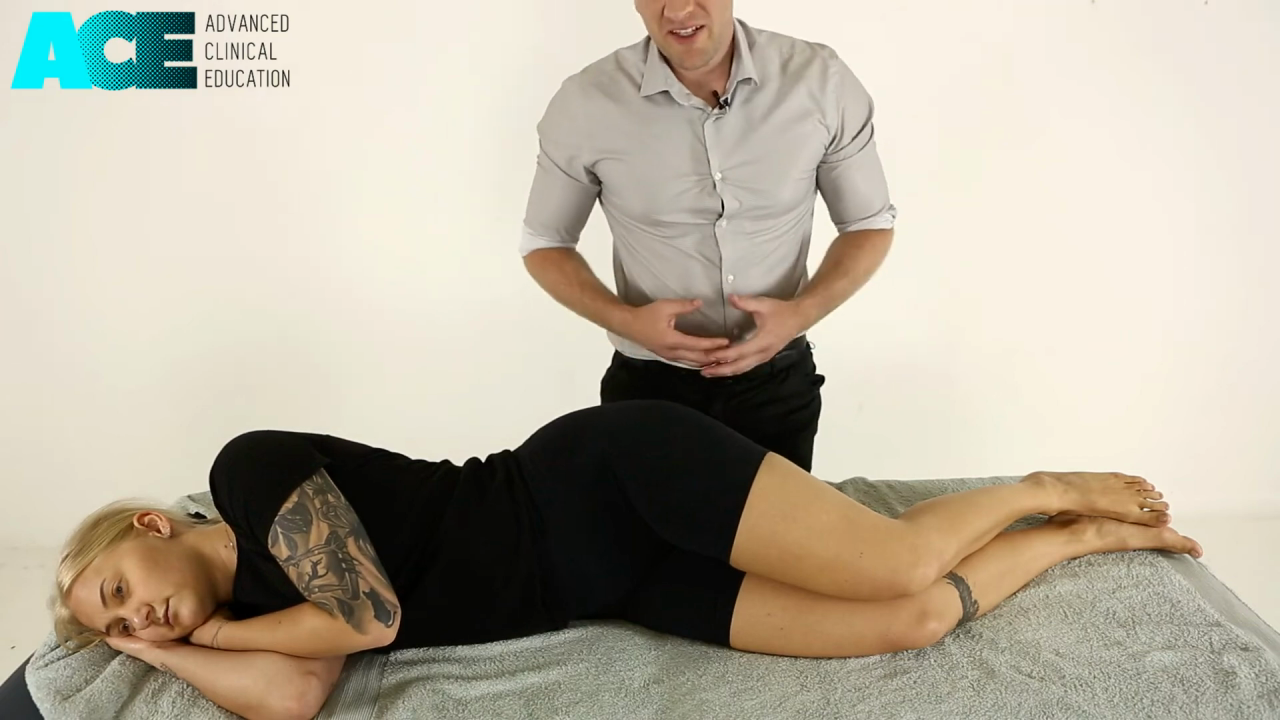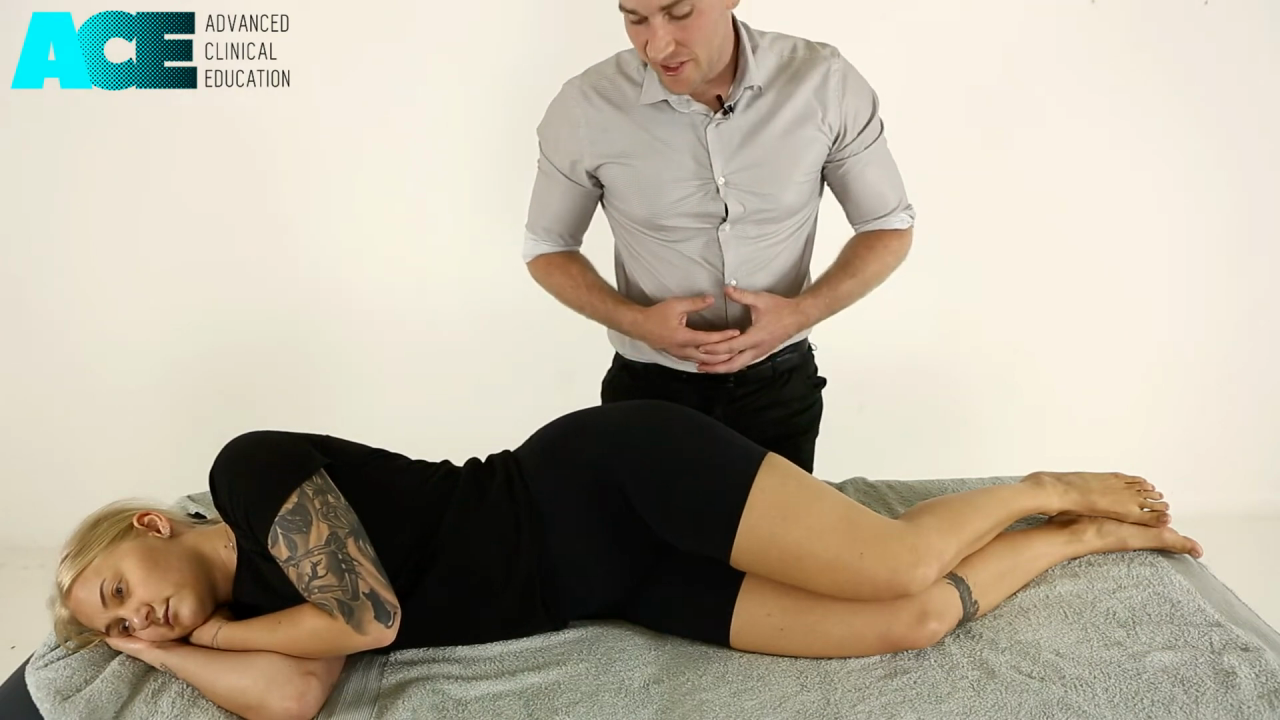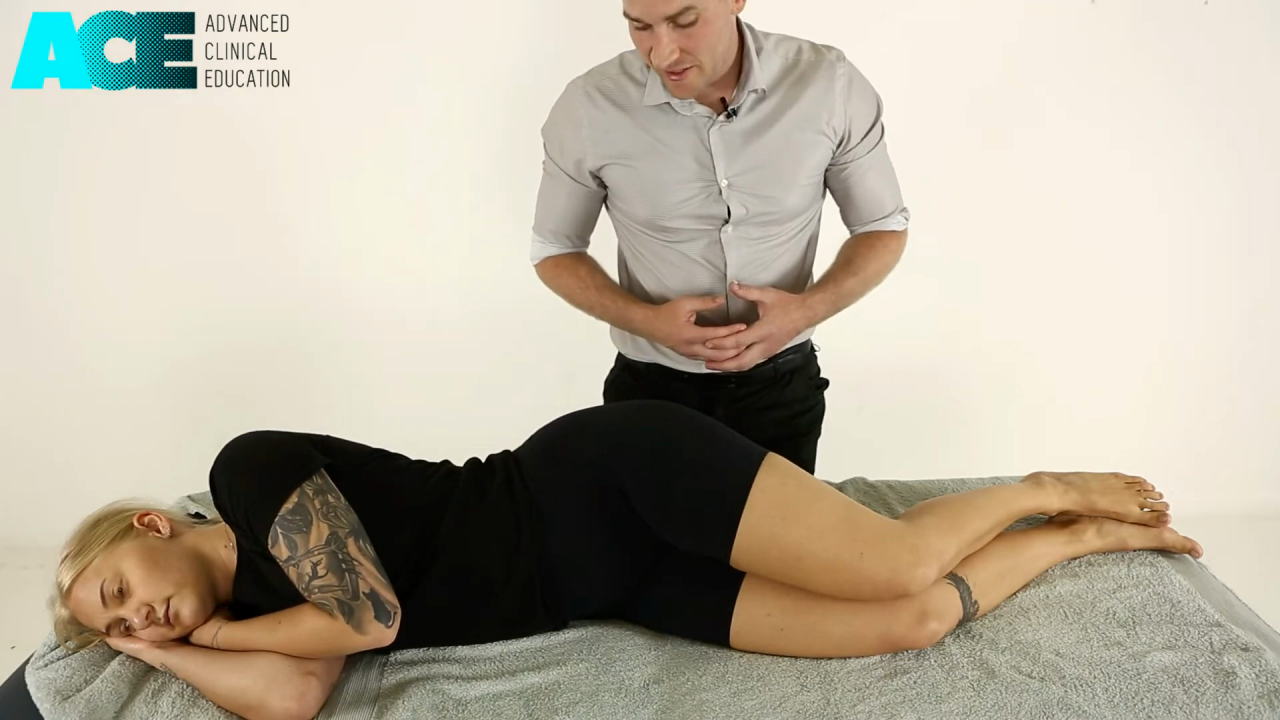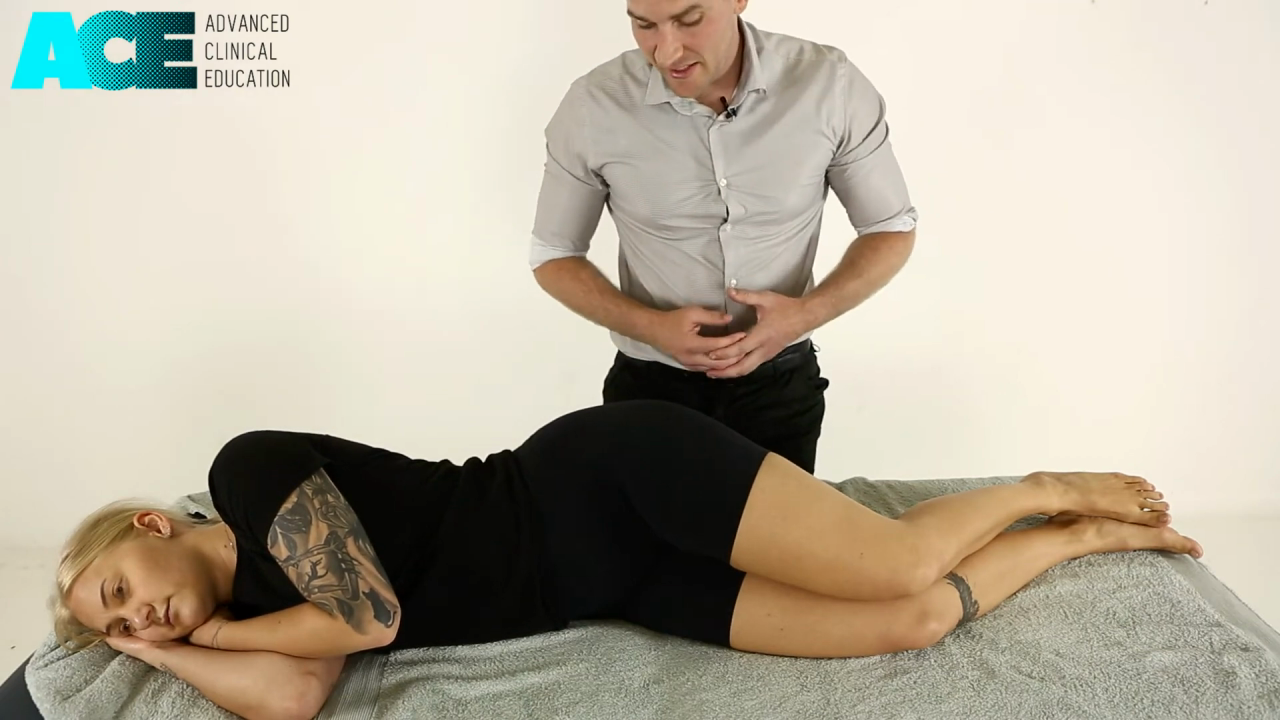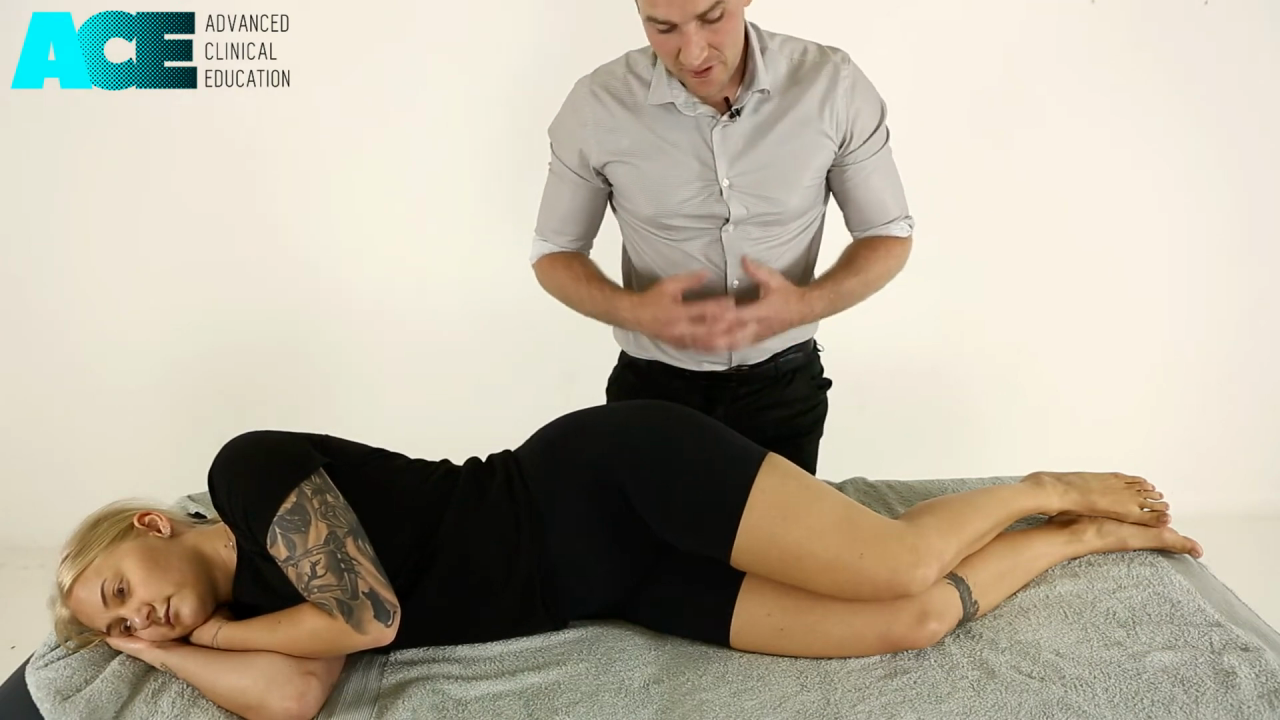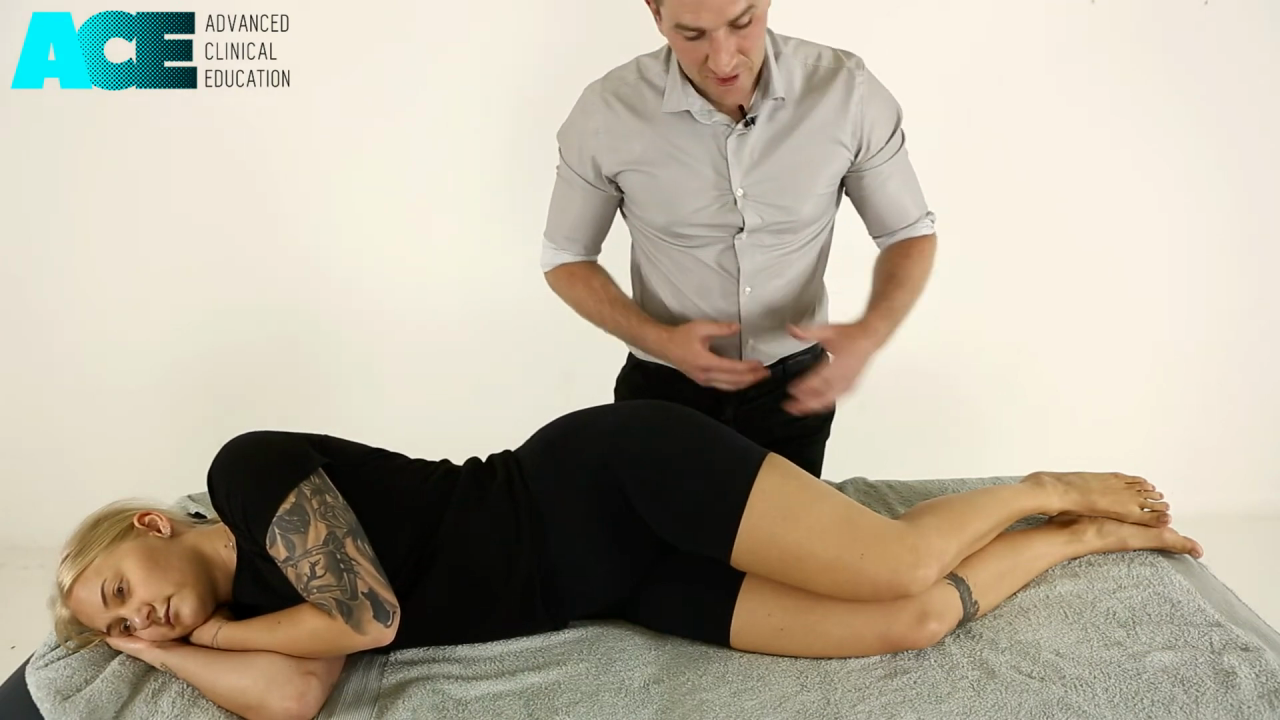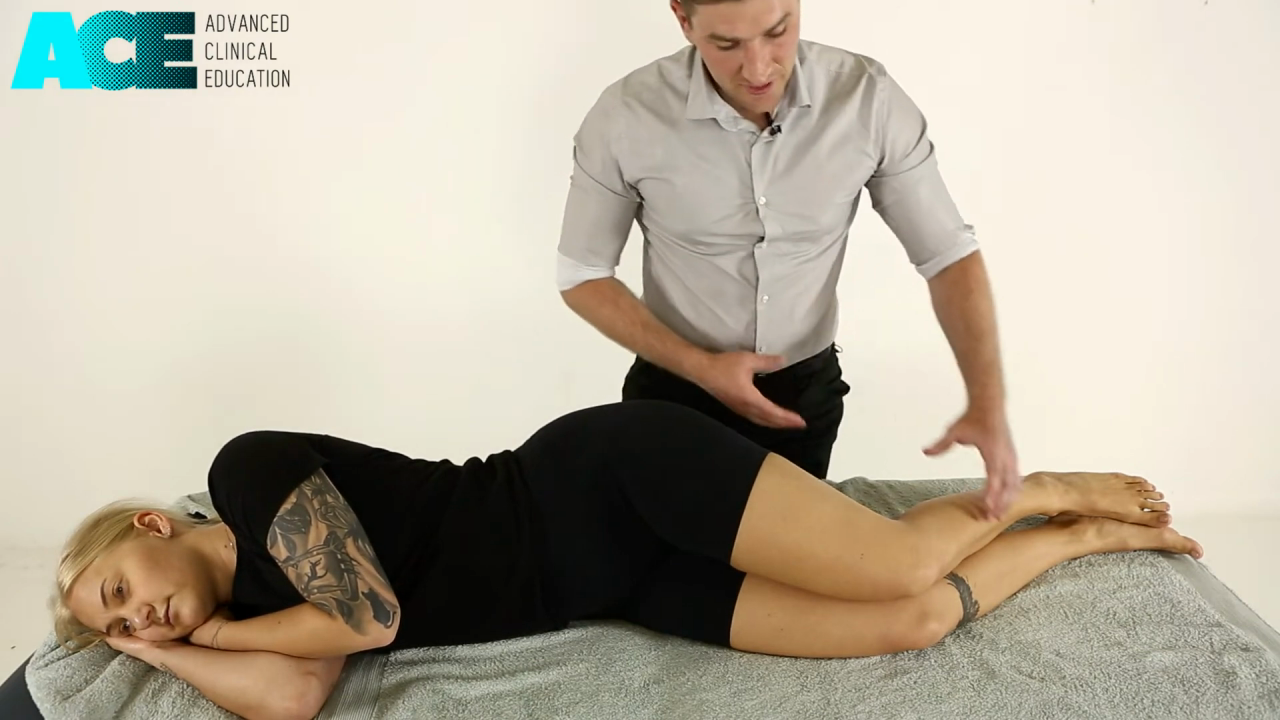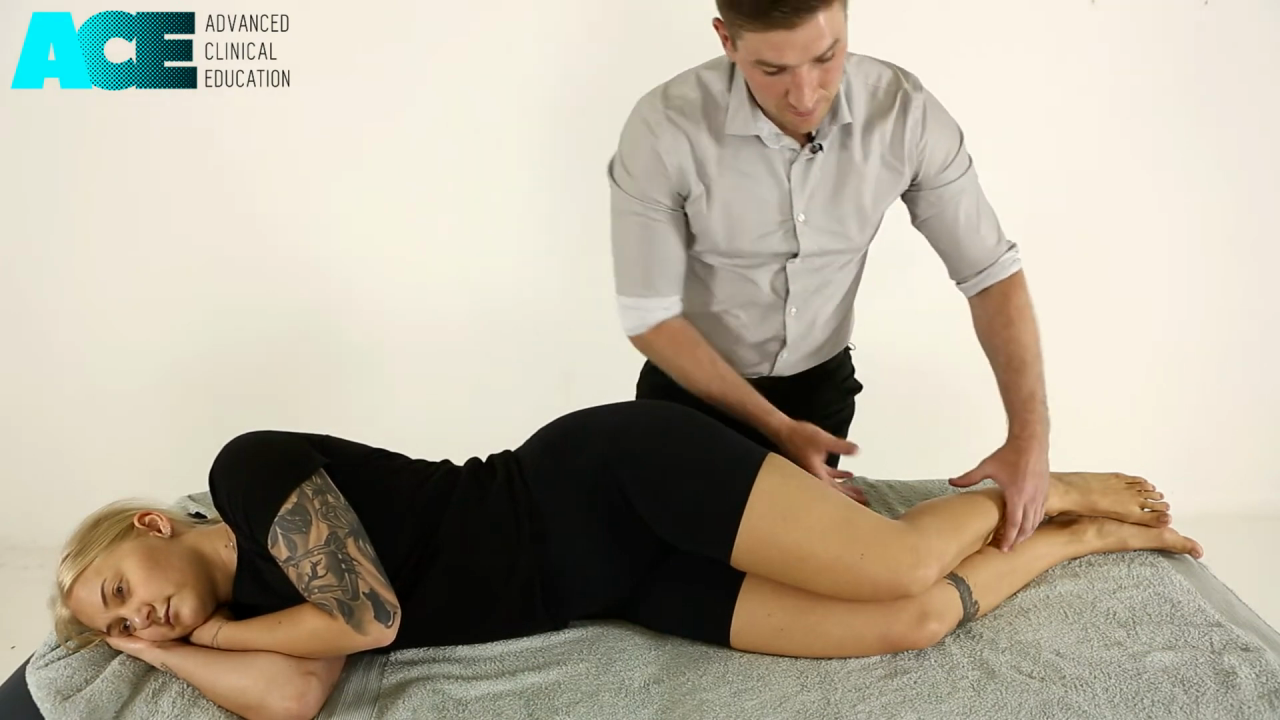
dt=0.3s
person 1, frame 1
left shoulder: (250, 471)
right shoulder: (263, 601)
left elbow: (374, 616)
left wrist: (223, 621)
left hip: (614, 477)
right hip: (622, 589)
left knee: (900, 568)
right knee: (910, 621)
left ankle: (1052, 490)
right ankle: (1085, 537)
person 1, frame 2
left shoulder: (251, 470)
right shoulder: (262, 605)
left elbow: (373, 614)
left wrist: (212, 626)
left hip: (612, 472)
right hip: (622, 587)
left knee: (900, 567)
right knee: (910, 619)
left ankle: (1050, 488)
right ankle: (1084, 536)
person 1, frame 3
left shoulder: (250, 470)
right shoulder: (263, 606)
left elbow: (374, 614)
left wrist: (219, 627)
left hip: (613, 477)
right hip: (625, 589)
left knee: (899, 567)
right knee: (912, 620)
left ankle: (1049, 490)
right ankle: (1081, 539)
person 1, frame 4
left shoulder: (249, 470)
right shoulder: (263, 602)
left elbow: (375, 615)
left wrist: (226, 621)
left hip: (612, 477)
right hip: (624, 587)
left knee: (900, 572)
right knee: (912, 621)
left ankle: (1049, 491)
right ankle: (1084, 539)
person 1, frame 5
left shoulder: (250, 471)
right shoulder: (264, 602)
left elbow: (372, 614)
left wrist: (214, 626)
left hip: (611, 476)
right hip: (624, 587)
left knee: (900, 568)
right knee: (910, 621)
left ankle: (1051, 490)
right ankle: (1085, 537)
person 1, frame 6
left shoulder: (248, 470)
right shoulder: (262, 607)
left elbow: (373, 615)
left wrist: (219, 628)
left hip: (612, 477)
right hip: (624, 587)
left knee: (900, 571)
right knee: (914, 620)
left ankle: (1049, 491)
right ankle: (1080, 540)
person 1, frame 7
left shoulder: (249, 472)
right shoulder: (263, 604)
left elbow: (372, 614)
left wrist: (209, 625)
left hip: (612, 476)
right hip: (623, 590)
left knee: (900, 570)
right knee: (910, 622)
left ankle: (1042, 489)
right ankle: (1081, 537)
person 1, frame 8
left shoulder: (251, 470)
right shoulder: (264, 605)
left elbow: (374, 615)
left wrist: (214, 625)
left hip: (610, 474)
right hip: (621, 584)
left knee: (901, 572)
right knee: (914, 621)
left ankle: (1043, 488)
right ankle: (1082, 536)
person 2, frame 1
left shoulder: (821, 80)
right shoulder: (584, 103)
left elbow: (870, 225)
right elbow: (544, 244)
left wrist: (800, 313)
right wrist: (625, 320)
left hip: (778, 381)
right hip: (649, 384)
person 2, frame 2
left shoulder: (825, 82)
right shoulder: (585, 107)
left elbow: (889, 226)
right elbow: (546, 248)
left wrist: (801, 312)
right wrist: (636, 321)
left hip: (780, 384)
right hip: (649, 388)
person 2, frame 3
left shoulder: (830, 85)
right shoulder: (589, 108)
left elbow: (883, 228)
right elbow: (554, 251)
left wrist: (808, 309)
right wrist: (646, 320)
left hip: (782, 384)
right hip: (652, 387)
person 2, frame 4
left shoulder: (829, 85)
right shoulder: (592, 106)
left elbow: (892, 228)
right elbow: (553, 256)
left wrist: (807, 313)
right wrist: (650, 327)
left hip: (782, 384)
right hip: (652, 387)
person 2, frame 5
left shoulder: (833, 87)
right shoulder: (596, 106)
left elbow: (889, 236)
right elbow: (554, 255)
left wrist: (808, 304)
right wrist: (633, 311)
left hip: (785, 383)
right hip: (655, 386)
person 2, frame 6
left shoulder: (846, 91)
right shoulder: (606, 111)
left elbow: (911, 233)
right elbow: (564, 259)
left wrist: (870, 332)
right wrist: (658, 340)
left hip: (795, 387)
right hip: (663, 390)
person 2, frame 7
left shoulder: (868, 99)
right shoulder: (624, 119)
left elbow: (950, 253)
right elbow: (581, 278)
left wrist: (987, 398)
right wrist: (701, 368)
left hip: (806, 389)
right hip: (674, 389)
person 2, frame 8
left shoulder: (906, 112)
right shoulder: (663, 130)
left elbow: (992, 272)
right elbow: (647, 317)
left wrist: (1030, 436)
right wrist: (776, 430)
left hip: (820, 386)
right hip: (693, 393)
